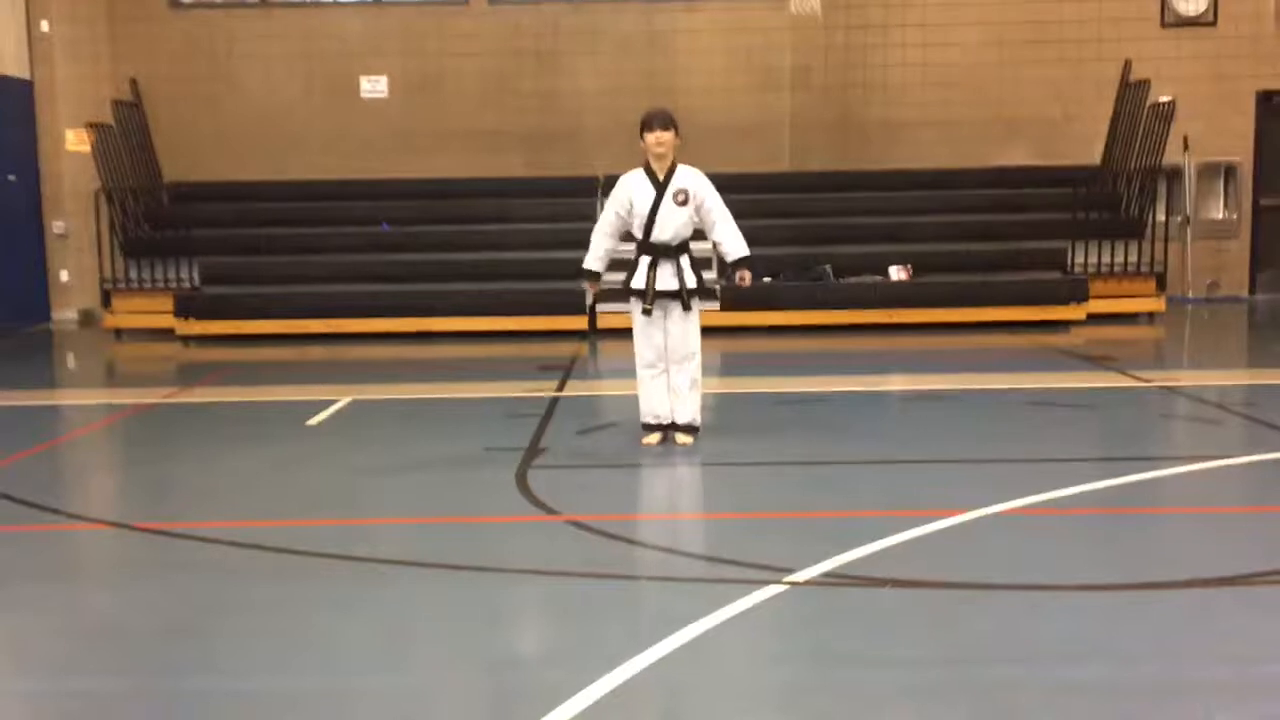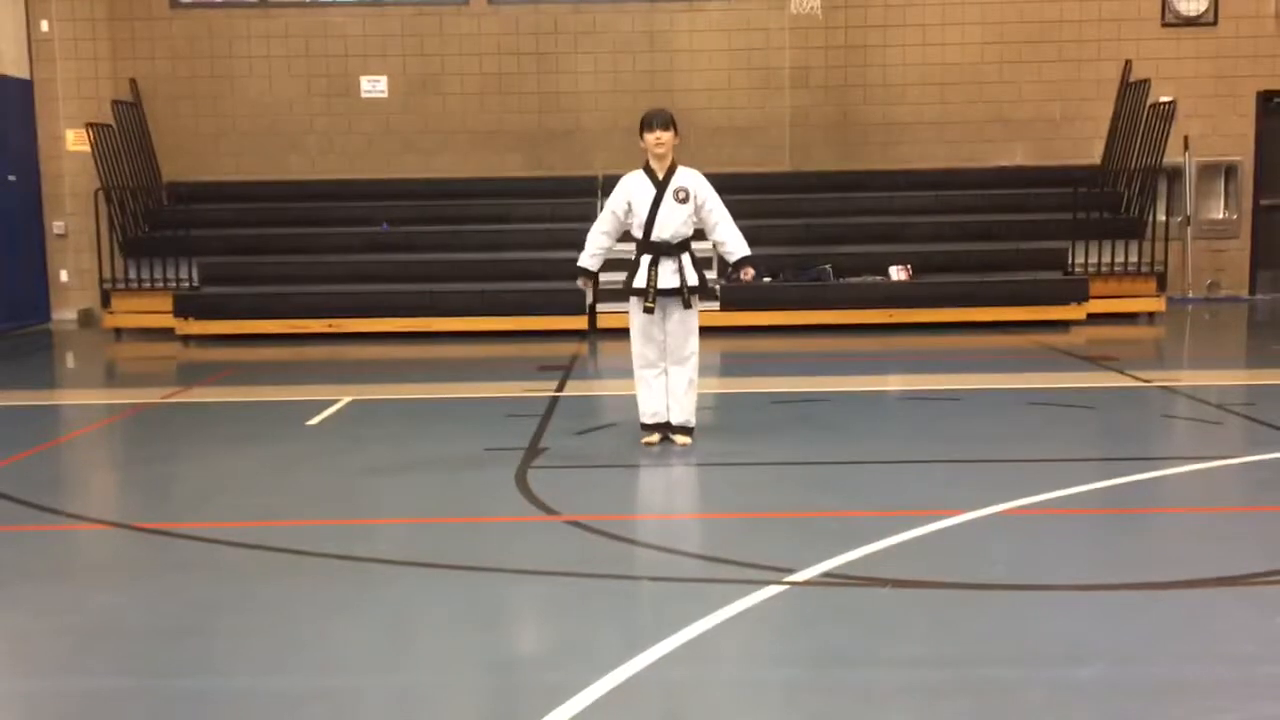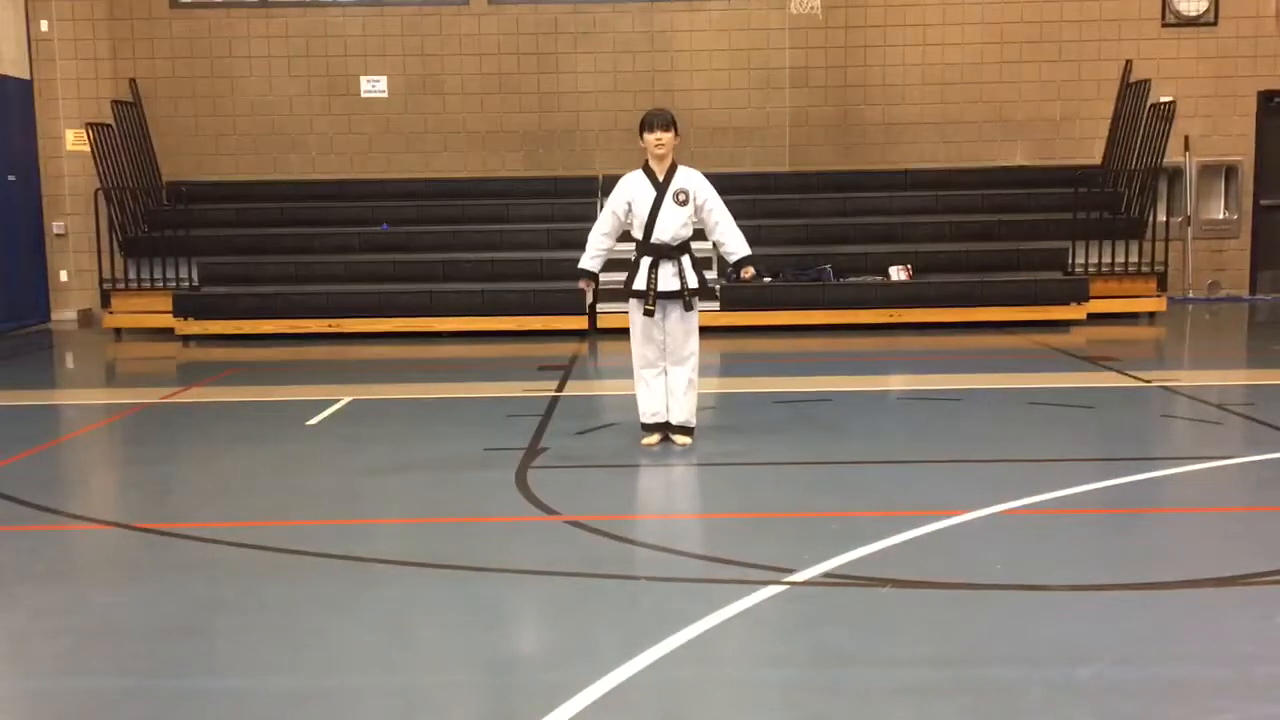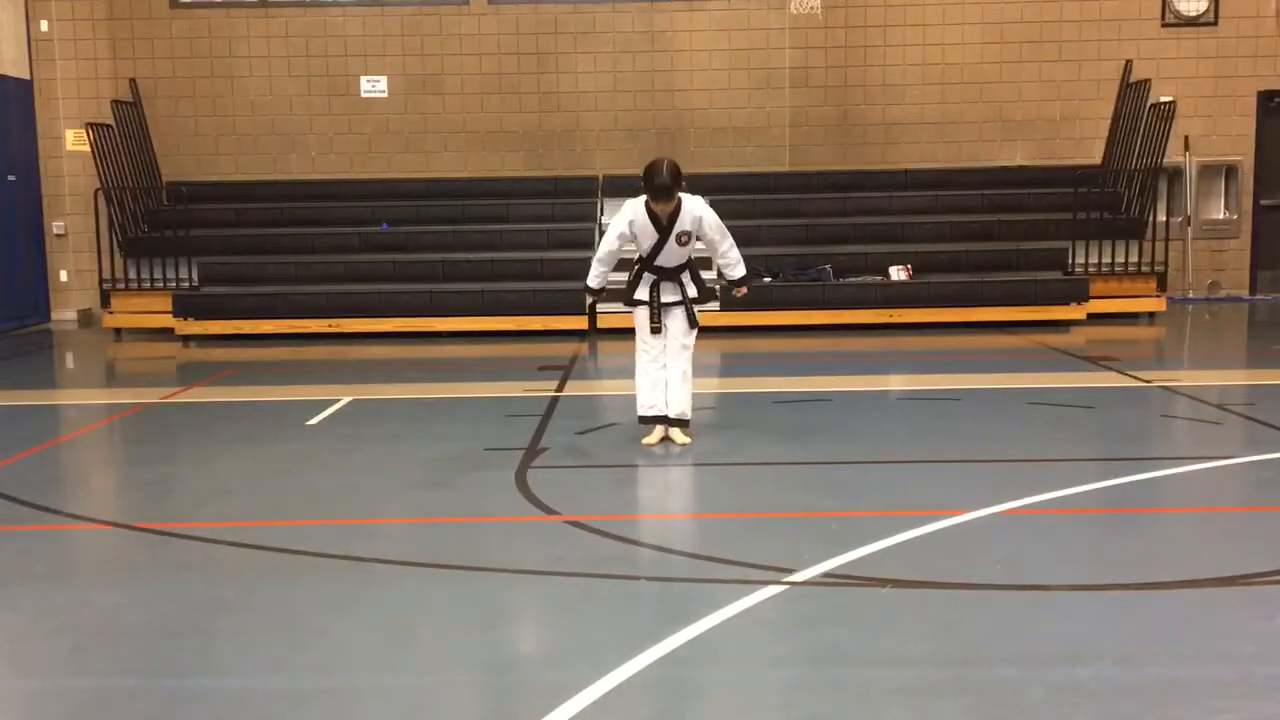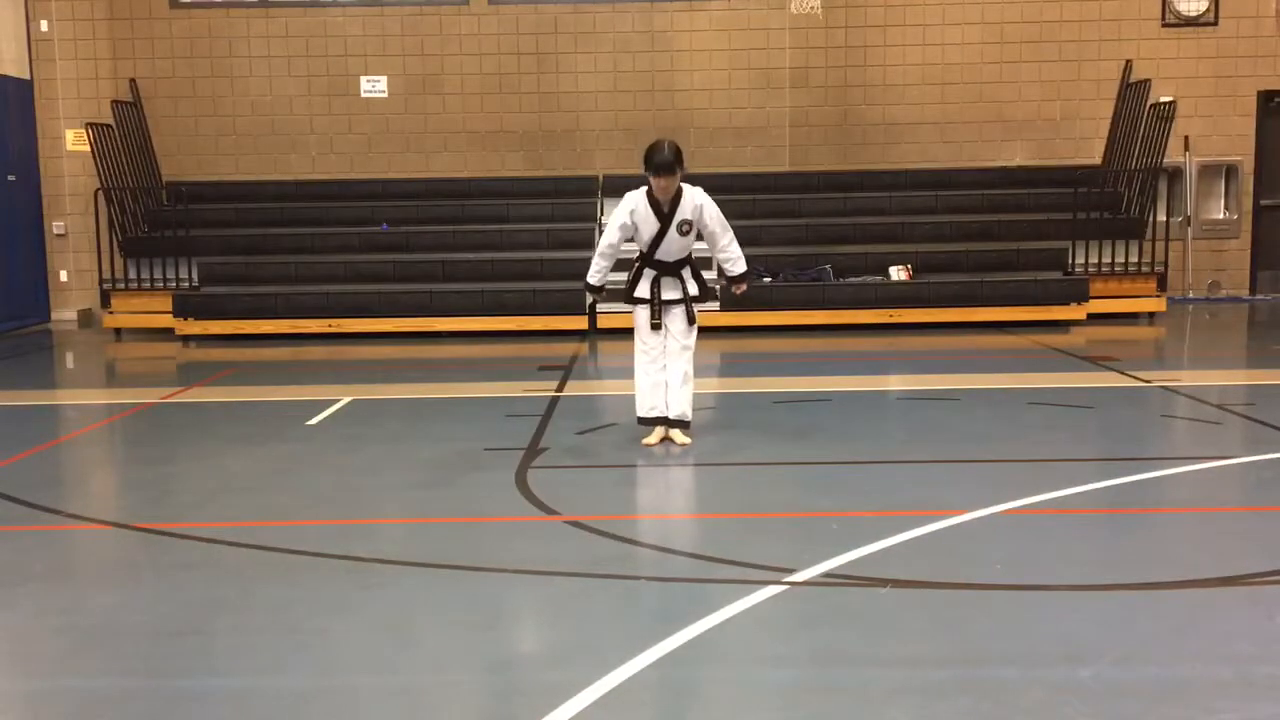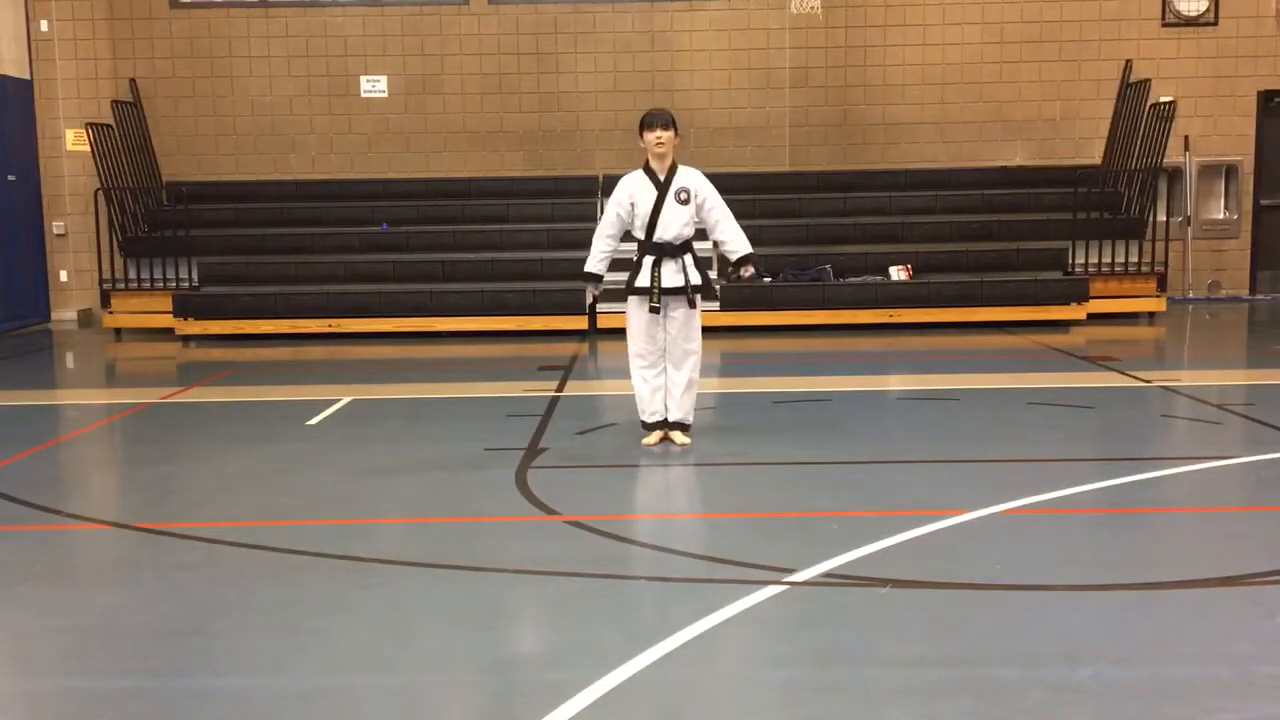
dt=0.5s
person 1, frame 1
left shoulder: (694, 179)
right shoulder: (629, 183)
left elbow: (719, 221)
right elbow: (608, 228)
left wrist: (739, 261)
right wrist: (592, 269)
left hip: (681, 273)
right hip: (645, 274)
left knee: (684, 353)
right knee: (649, 355)
left ankle: (684, 422)
right ankle: (655, 422)
person 1, frame 2
left shoulder: (693, 180)
right shoulder: (629, 184)
left elbow: (719, 222)
right elbow: (605, 227)
left wrist: (742, 260)
right wrist: (587, 267)
left hip: (682, 272)
right hip: (645, 273)
left knee: (682, 353)
right knee: (647, 353)
left ankle: (680, 423)
right ankle: (653, 422)
person 1, frame 3
left shoulder: (693, 180)
right shoulder: (629, 184)
left elbow: (719, 221)
right elbow: (605, 227)
left wrist: (742, 259)
right wrist: (589, 268)
left hip: (681, 272)
right hip: (645, 273)
left knee: (683, 353)
right knee: (647, 355)
left ankle: (680, 423)
right ankle: (654, 422)
person 1, frame 4
left shoulder: (697, 210)
right shoulder: (632, 212)
left elbow: (722, 244)
right elbow: (608, 249)
left wrist: (738, 278)
right wrist: (594, 285)
left hip: (682, 284)
right hip: (646, 285)
left knee: (680, 353)
right knee: (649, 353)
left ankle: (677, 422)
right ankle: (656, 422)
person 1, frame 5
left shoulder: (697, 200)
right shoulder: (633, 203)
left elbow: (722, 238)
right elbow: (609, 244)
left wrist: (737, 274)
right wrist: (595, 282)
left hip: (682, 281)
right hip: (647, 281)
left knee: (680, 352)
right knee: (649, 352)
left ankle: (677, 421)
right ankle: (656, 421)
person 1, frame 6
left shoulder: (693, 179)
right shoulder: (630, 184)
left elbow: (720, 220)
right elbow: (609, 229)
left wrist: (743, 256)
right wrist: (594, 273)
left hip: (683, 271)
right hip: (646, 272)
left knee: (684, 353)
right knee: (645, 353)
left ankle: (678, 422)
right ankle: (655, 422)
